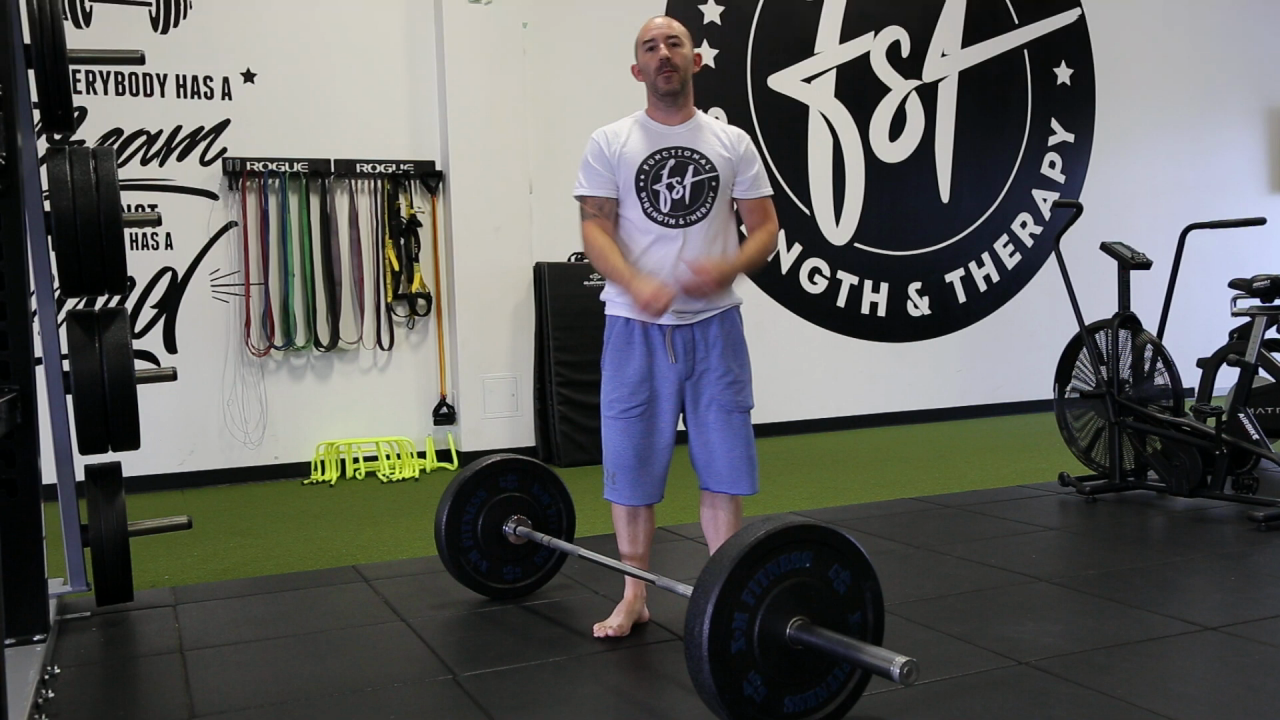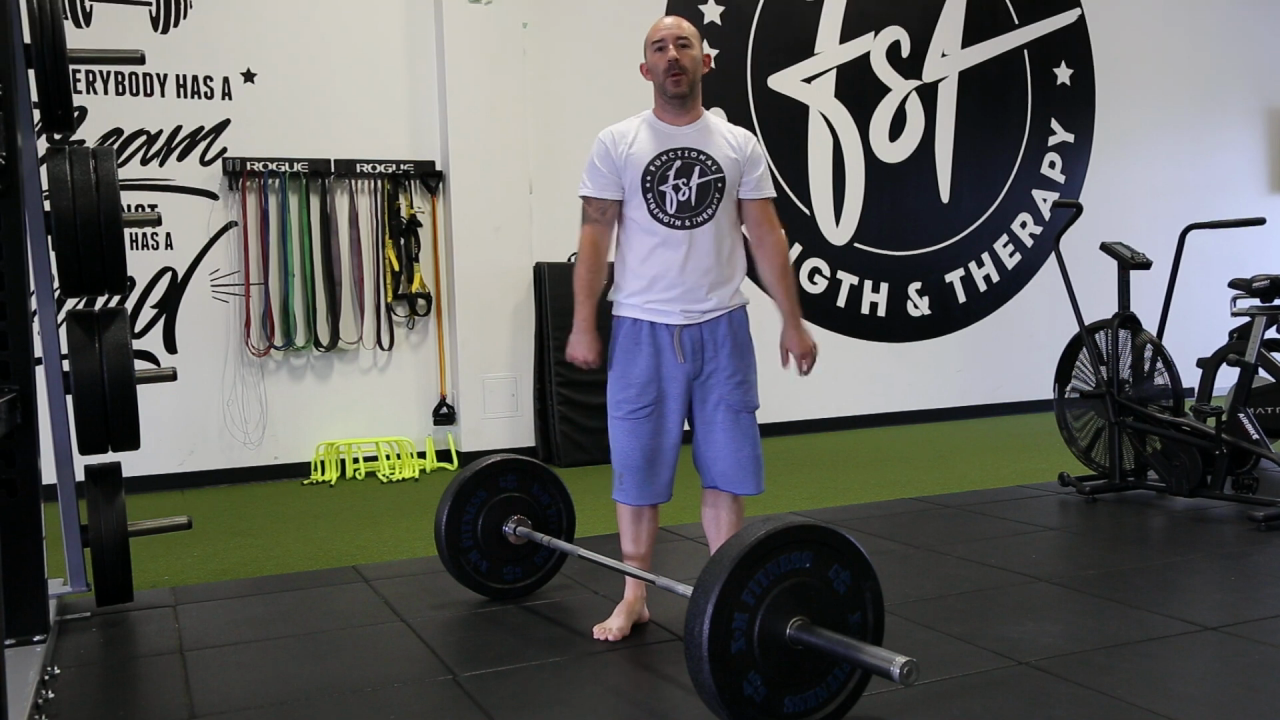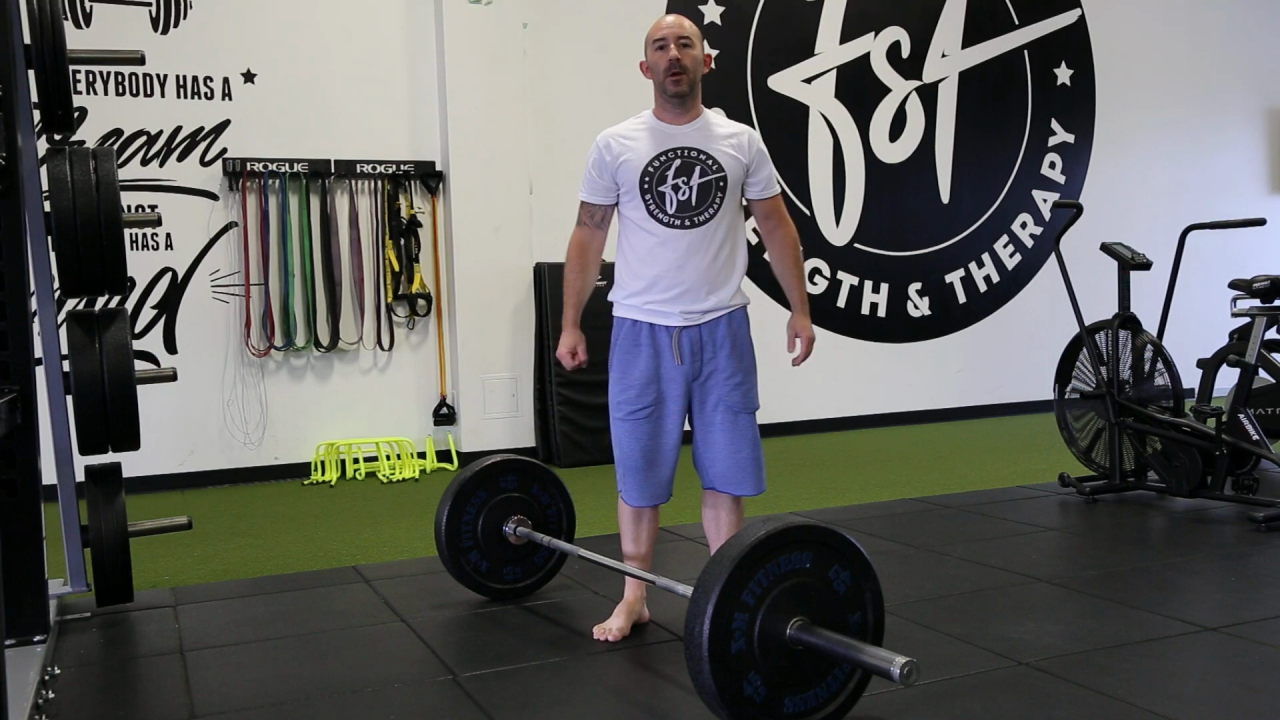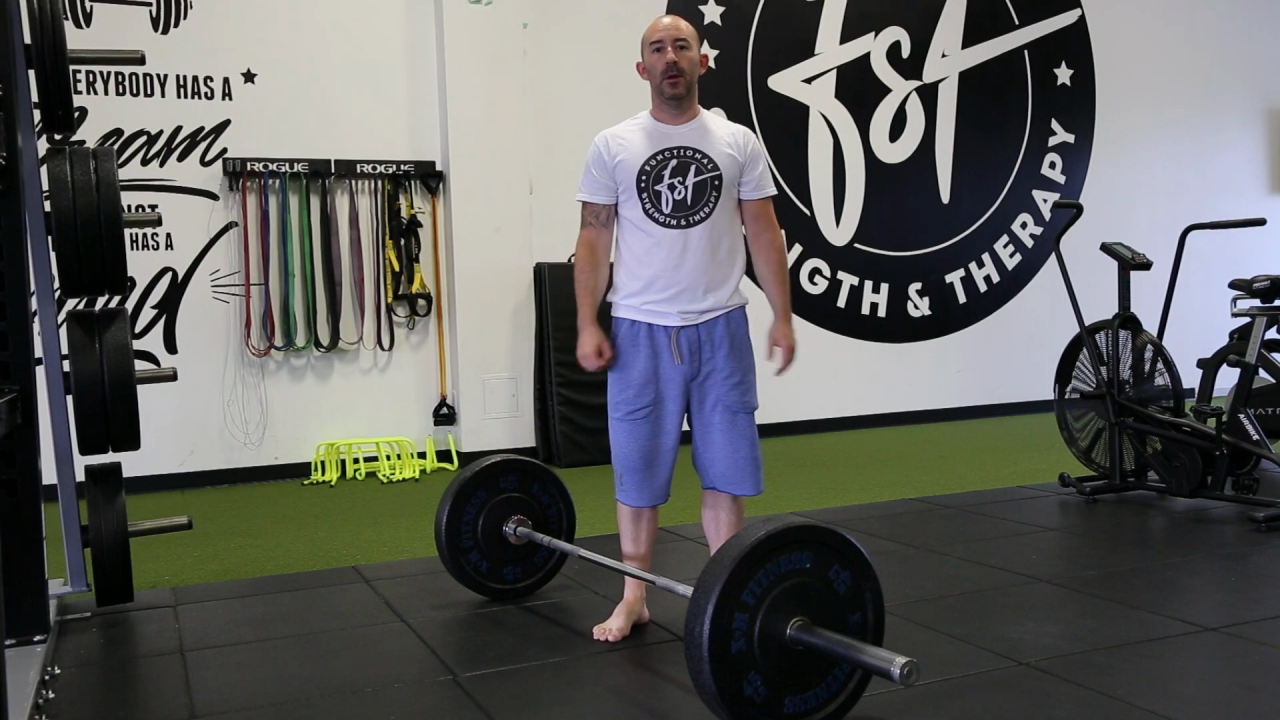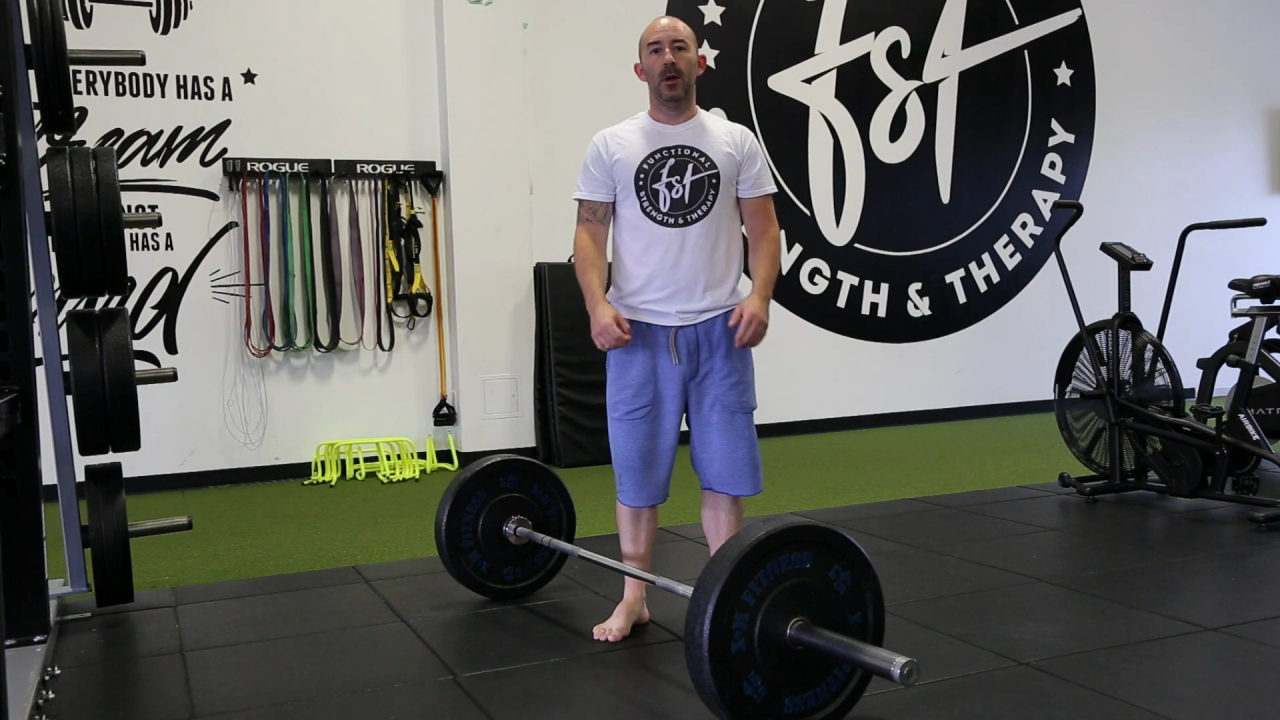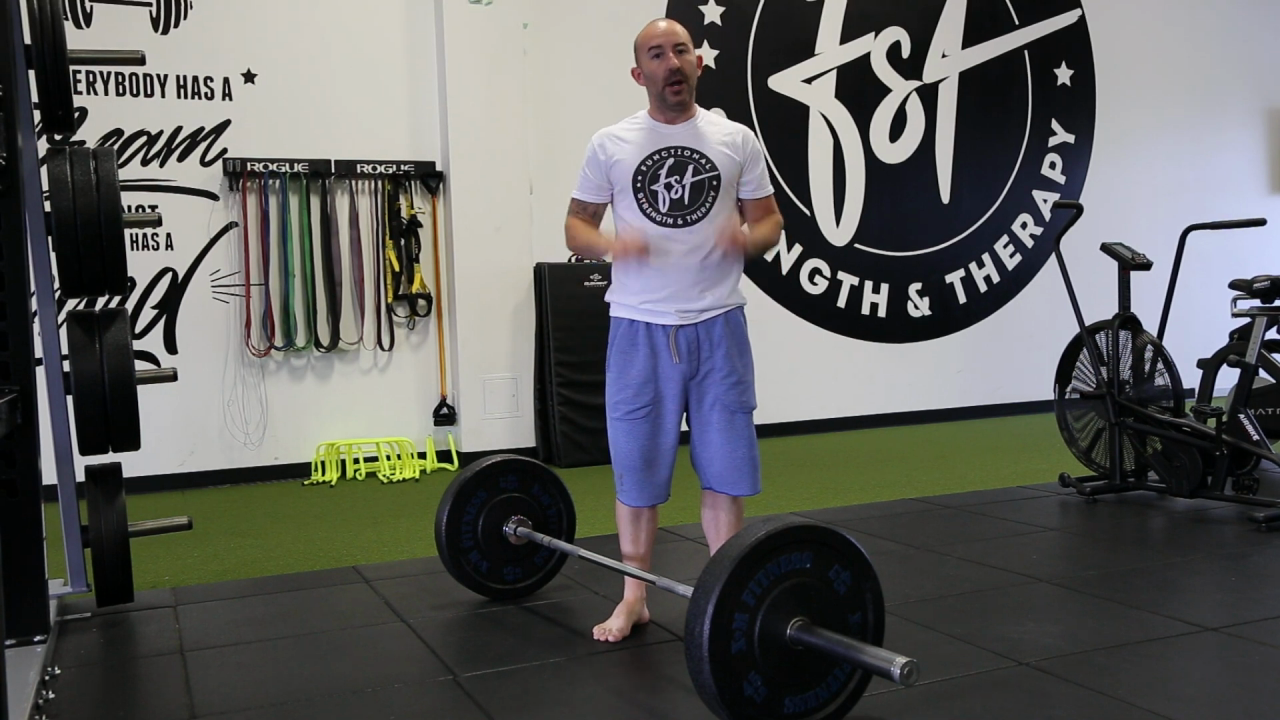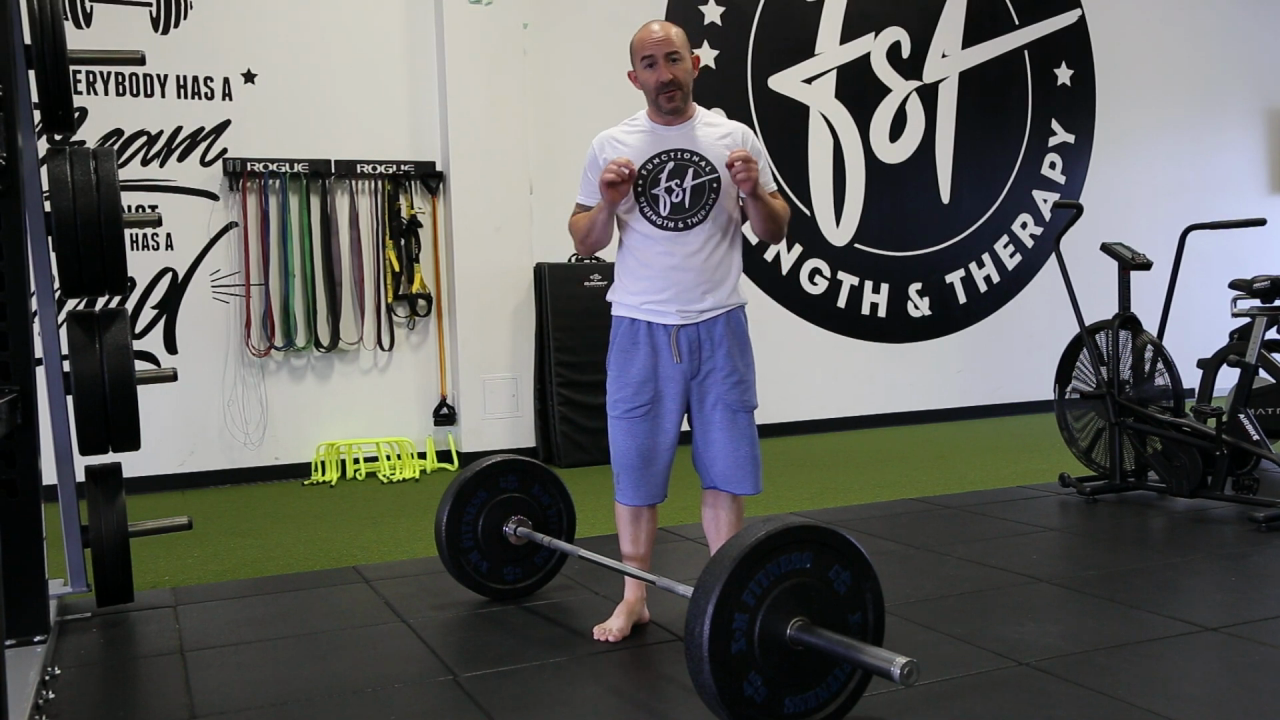
dt=0.2s
person 1, frame 1
left shoulder: (732, 143)
right shoulder: (610, 143)
left elbow: (764, 229)
right elbow: (596, 231)
left wrist: (728, 267)
right wrist: (636, 285)
left hip: (715, 327)
right hip: (637, 329)
left knee: (723, 467)
right knee: (631, 464)
right ankle: (633, 597)
person 1, frame 2
left shoulder: (739, 145)
right shoulder: (616, 143)
left elbow: (766, 235)
right elbow: (595, 238)
left wrist: (793, 318)
right wrist: (583, 324)
left hip: (720, 326)
right hip: (643, 329)
left knee: (726, 467)
right knee: (637, 467)
right ankle: (634, 597)
person 1, frame 3
left shoulder: (741, 142)
right shoulder: (615, 144)
left elbow: (776, 229)
right elbow: (588, 239)
left wrist: (800, 310)
right wrist: (570, 324)
left hip: (721, 327)
right hip: (643, 330)
left knee: (726, 468)
right knee: (639, 468)
right ankle: (634, 598)
person 1, frame 4
left shoulder: (737, 142)
right shoulder: (612, 145)
left elbow: (764, 232)
right elbow: (593, 238)
left wrist: (782, 316)
right wrist: (588, 325)
left hip: (720, 327)
right hip: (640, 331)
left knee: (725, 468)
right knee: (637, 468)
right ankle: (633, 598)
person 1, frame 5
left shoulder: (737, 141)
right shoulder: (611, 145)
left elbow: (764, 229)
right elbow: (589, 231)
left wrist: (759, 298)
right wrist: (598, 304)
left hip: (717, 327)
right hip: (640, 330)
left knee: (724, 468)
right knee: (636, 467)
right ankle: (634, 597)
person 1, frame 6
left shoulder: (736, 139)
right shoulder: (611, 143)
left elbow: (773, 222)
right elbow: (575, 225)
left wrist: (753, 235)
right wrist: (606, 241)
left hip: (718, 325)
right hip: (640, 329)
left knee: (724, 466)
right knee: (636, 465)
right ankle: (634, 597)
person 1, frame 7
left shoulder: (734, 137)
right shoulder: (611, 146)
left elbow: (777, 230)
right elbow: (583, 241)
left wrist: (753, 191)
right wrist: (609, 202)
left hip: (717, 325)
right hip: (641, 328)
left knee: (725, 464)
right knee: (636, 463)
right ankle: (634, 597)
